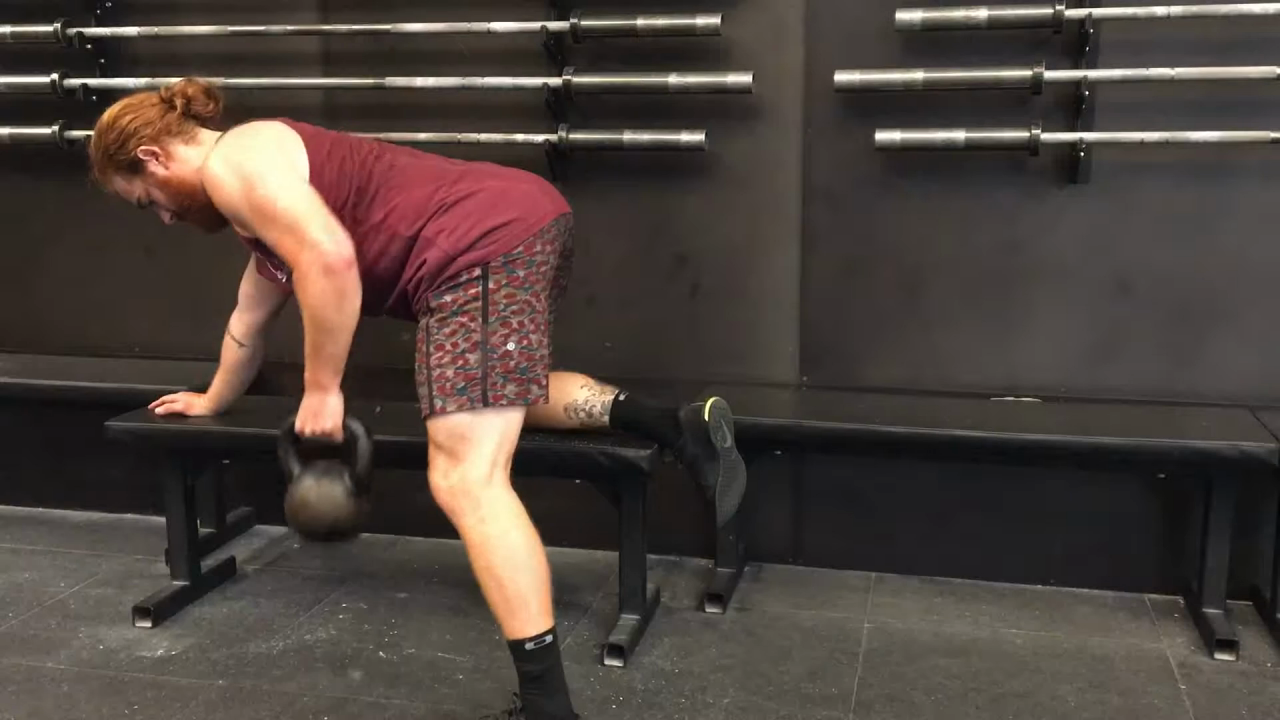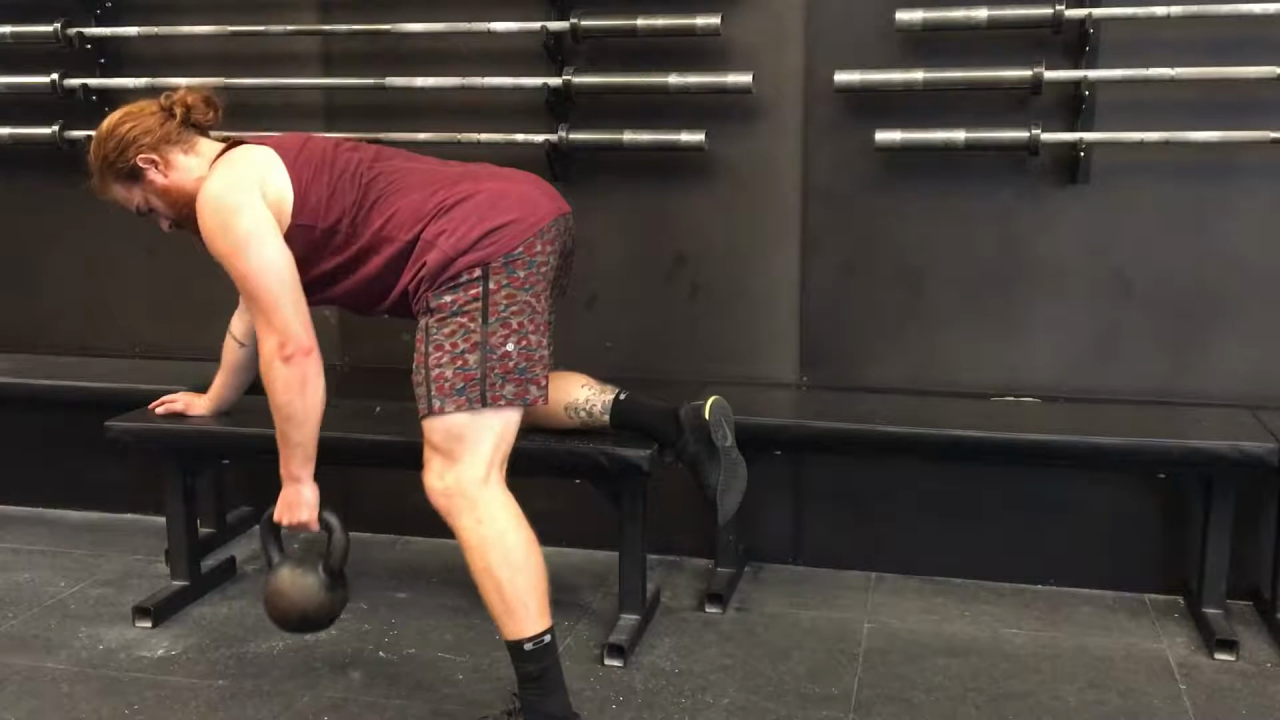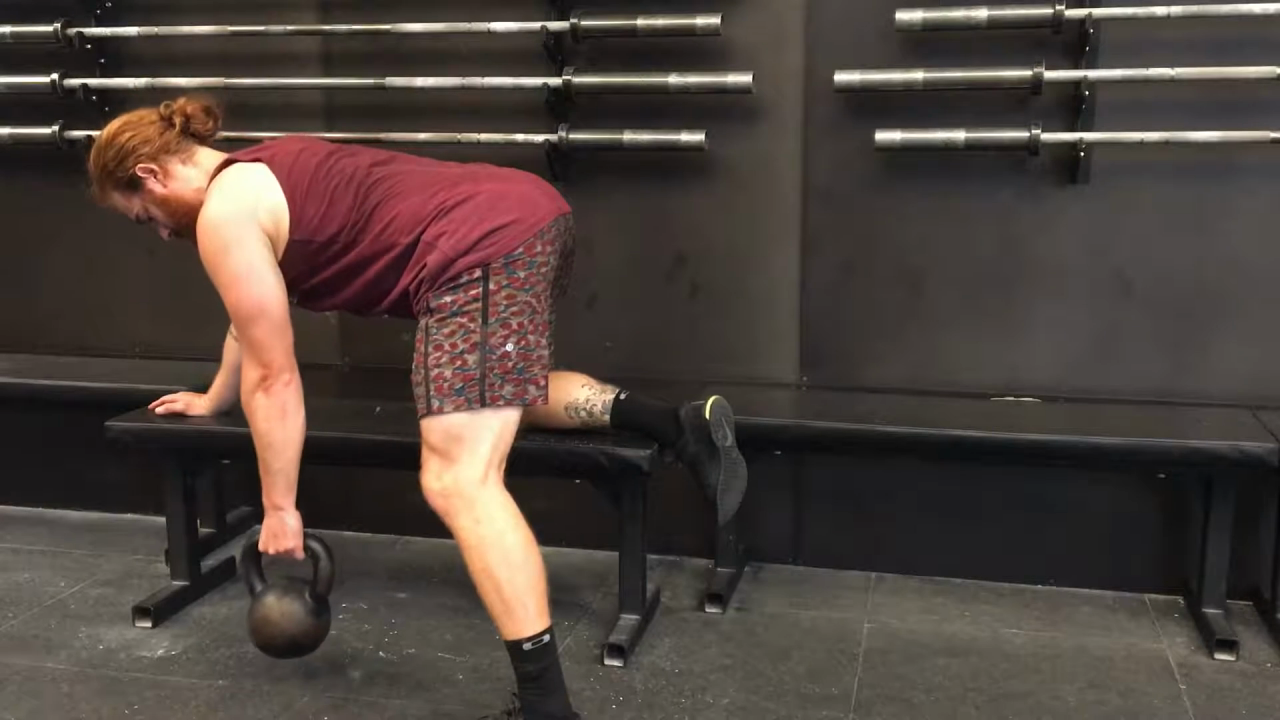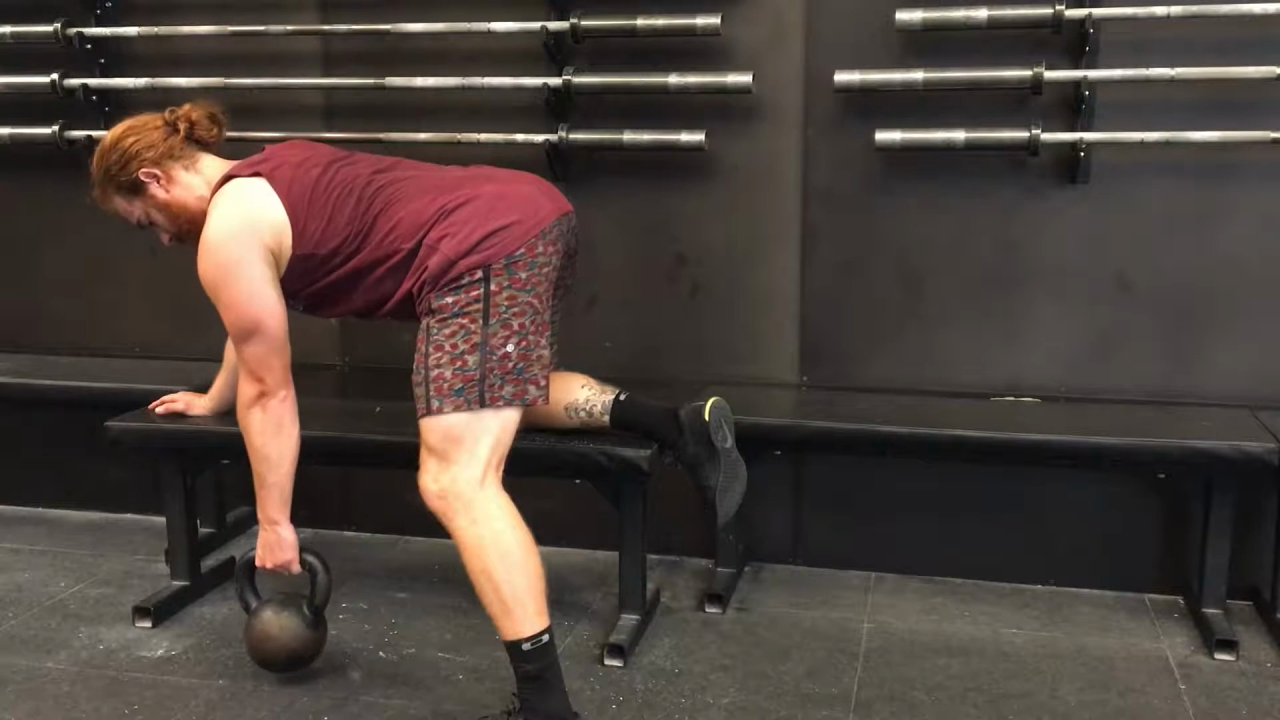
dt=0.4s
person 1, frame 1
left shoulder: (233, 163)
right shoulder: (260, 173)
left elbow: (331, 264)
right elbow: (253, 314)
left wrist: (321, 392)
right wrist: (213, 400)
left hip: (482, 246)
right hip: (526, 214)
left knee: (467, 483)
right knee: (496, 393)
right ankle: (681, 427)
person 1, frame 2
left shoulder: (223, 195)
right shoulder: (263, 168)
left elbow: (292, 350)
right elbow: (257, 316)
left wrist: (297, 482)
right wrist: (213, 400)
left hip: (481, 246)
right hip: (526, 212)
left knee: (462, 484)
right knee: (496, 393)
right ankle: (682, 425)
person 1, frame 3
left shoulder: (225, 214)
right shoulder: (263, 173)
left elbow: (273, 376)
right elbow: (255, 324)
left wrist: (280, 510)
right wrist: (213, 400)
left hip: (481, 247)
right hip: (528, 211)
left knee: (459, 484)
right knee: (497, 393)
right ankle: (682, 424)
person 1, frame 4
left shoulder: (229, 232)
right shoulder: (266, 177)
left elbow: (269, 391)
right elbow: (255, 338)
left wrist: (274, 525)
right wrist: (212, 401)
left hip: (484, 249)
right hip: (530, 211)
left knee: (457, 485)
right knee: (498, 392)
right ankle: (683, 425)
